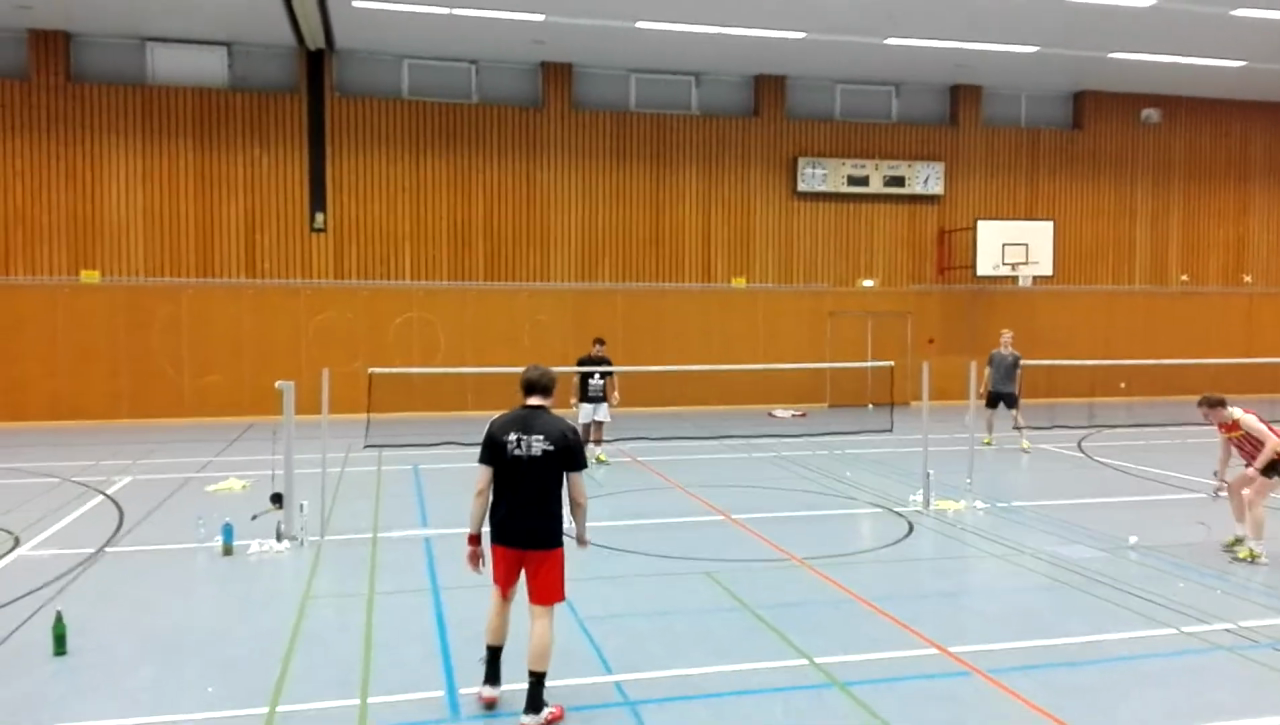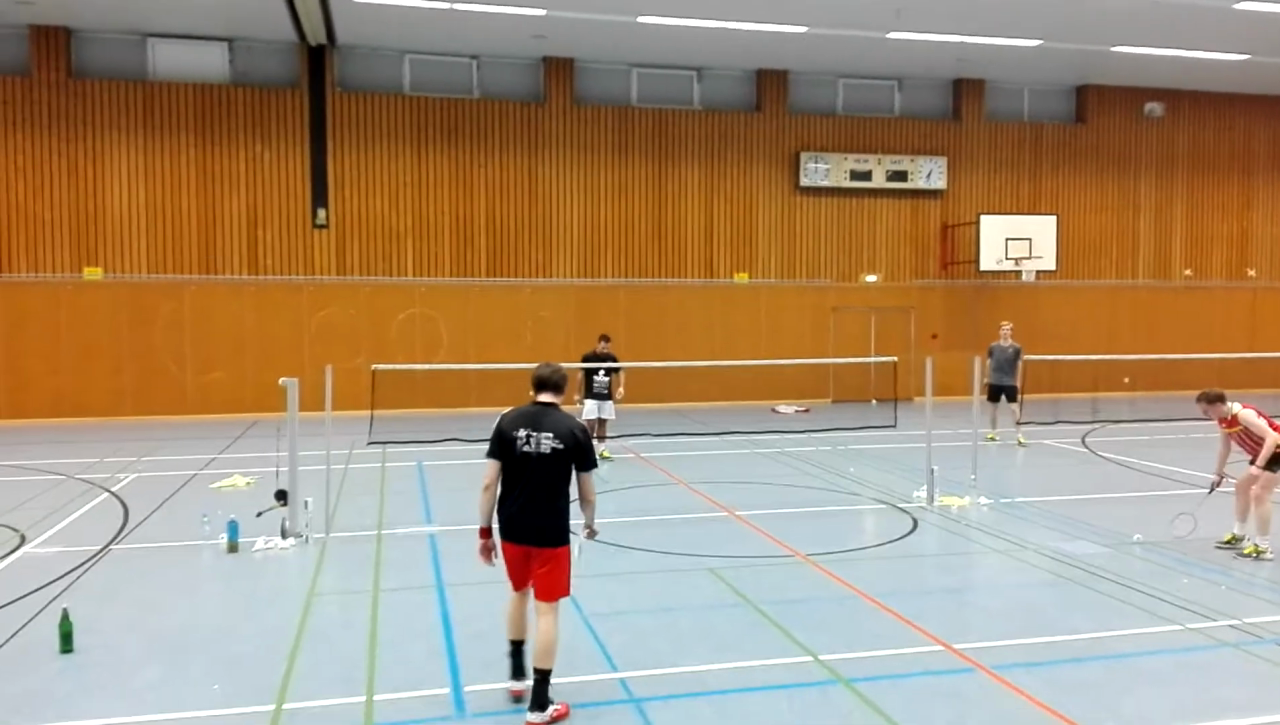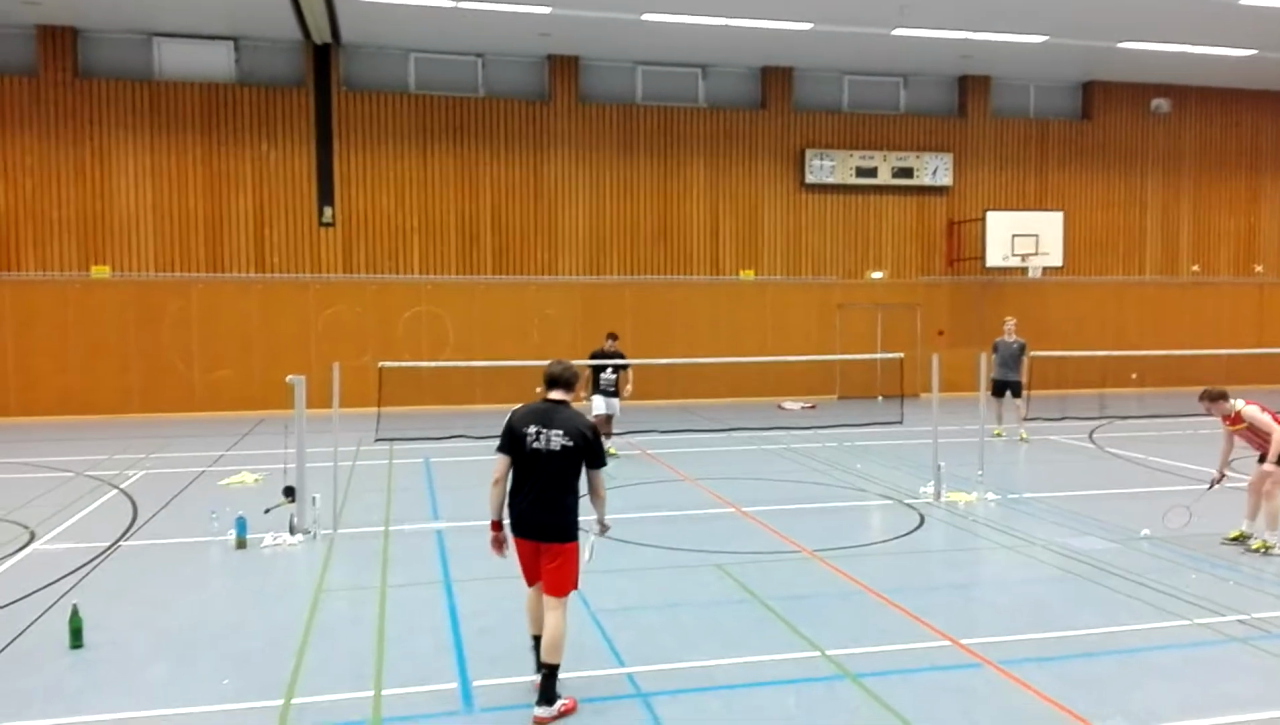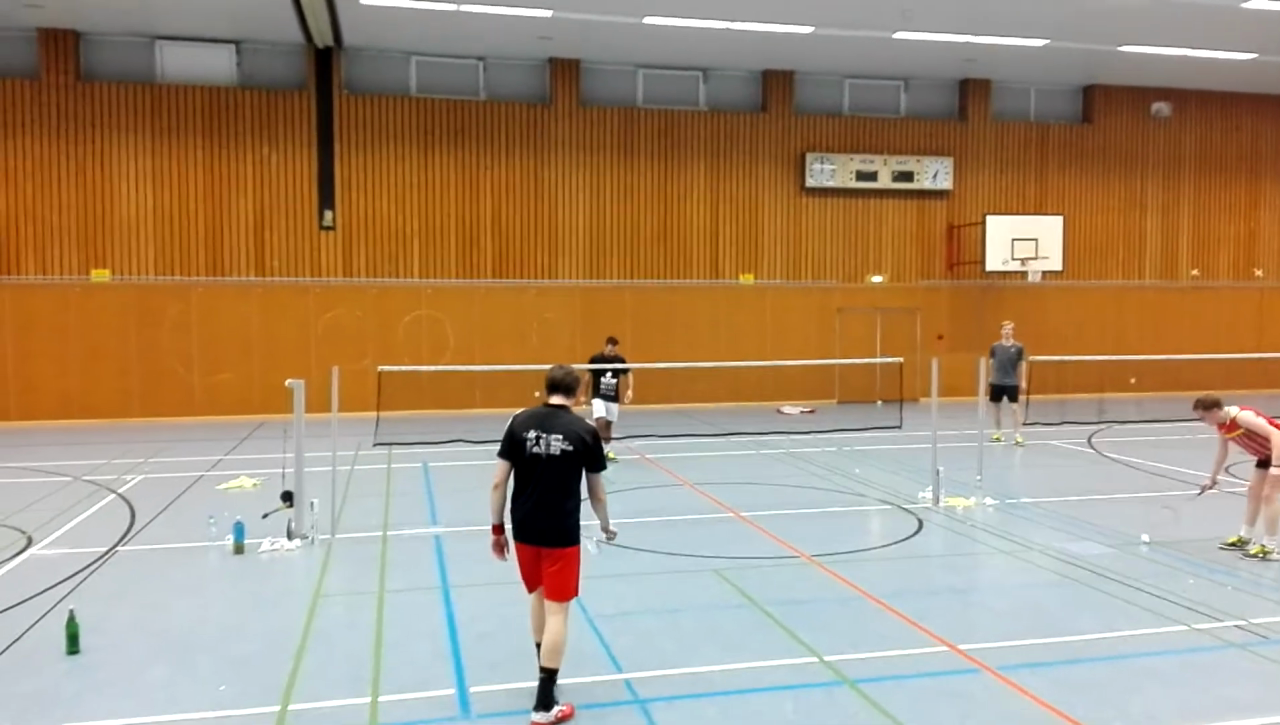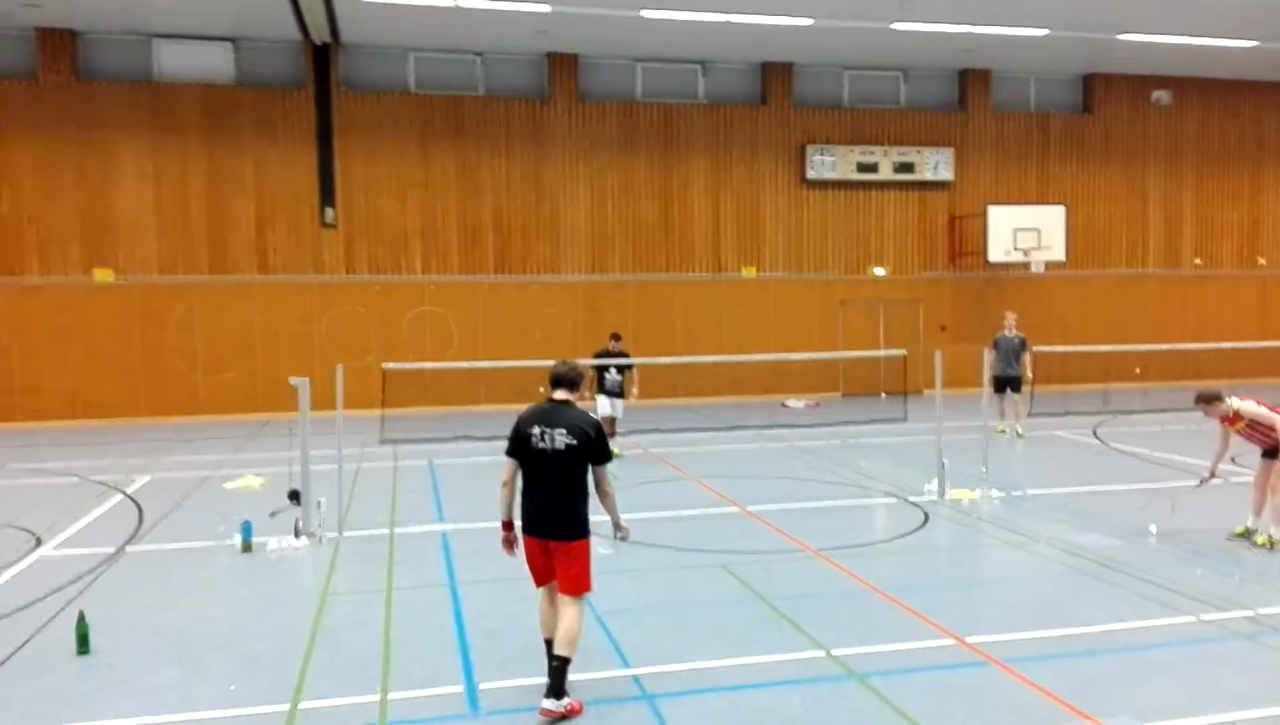
dt=0.1s
person 1, frame 1
left shoulder: (498, 426)
right shoulder: (566, 431)
left elbow: (482, 489)
right elbow: (578, 497)
left wrist: (474, 537)
right wrist: (582, 531)
left hip: (504, 533)
right hip: (545, 536)
left knee: (502, 598)
right knee: (542, 615)
left ankle: (491, 682)
person 1, frame 2
left shoulder: (508, 421)
right shoulder: (574, 429)
left elbow: (489, 484)
right elbow: (587, 493)
left wrist: (485, 531)
right wrist: (590, 523)
left hip: (512, 529)
right hip: (551, 533)
left knee: (519, 594)
right knee: (546, 611)
left ankle: (516, 676)
person 1, frame 3
left shoulder: (518, 417)
right shoulder: (584, 426)
left elbow: (498, 478)
right elbow: (597, 489)
left wrist: (496, 523)
right wrist: (601, 518)
left hip: (523, 524)
right hip: (561, 529)
left knee: (535, 589)
right knee: (555, 605)
left ankle: (540, 669)
person 1, frame 4
left shoulder: (520, 423)
right shoulder: (584, 431)
left elbow: (499, 483)
right elbow: (596, 493)
left wrist: (497, 528)
right wrist: (605, 524)
left hip: (524, 530)
right hip: (561, 534)
left knee: (538, 598)
right knee: (556, 610)
left ankle: (545, 677)
person 1, frame 5
left shoulder: (525, 419)
right shoulder: (588, 425)
left elbow: (508, 480)
right elbow: (603, 487)
left wrist: (507, 524)
right wrist: (617, 521)
left hip: (534, 526)
right hip: (571, 527)
left knee: (548, 594)
right knee: (570, 604)
left ankle: (554, 672)
right ankle: (555, 694)
